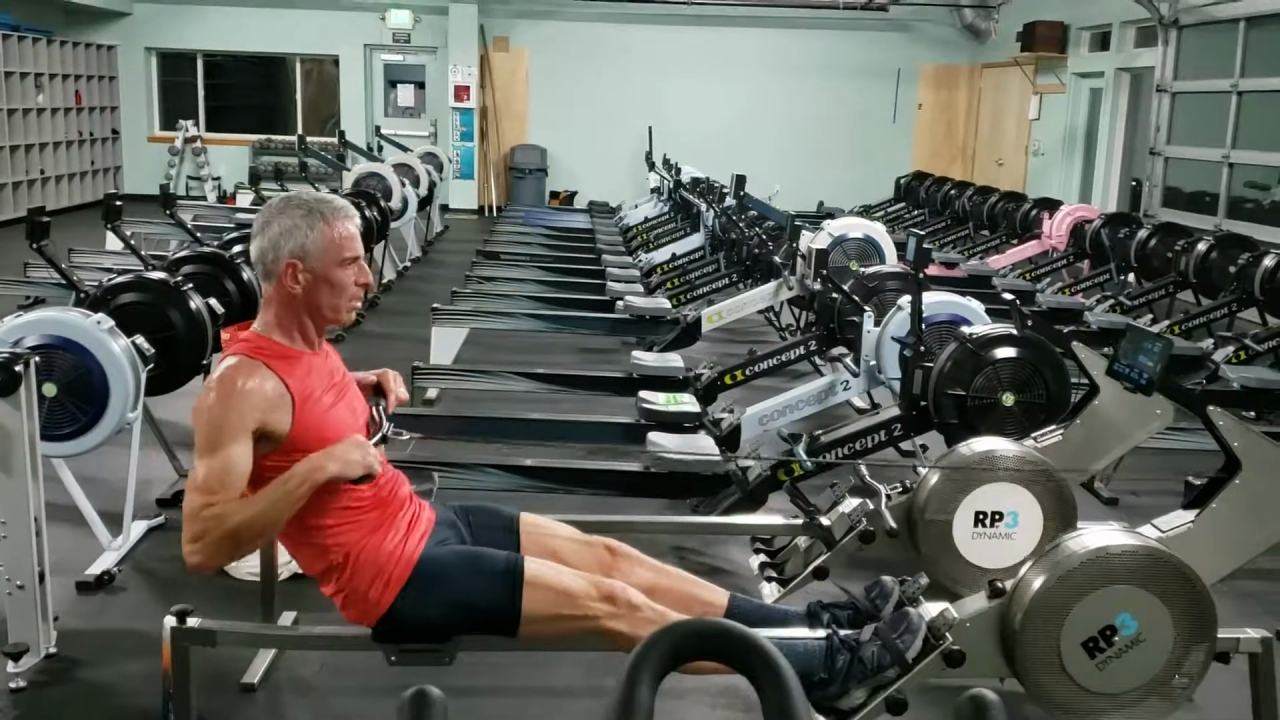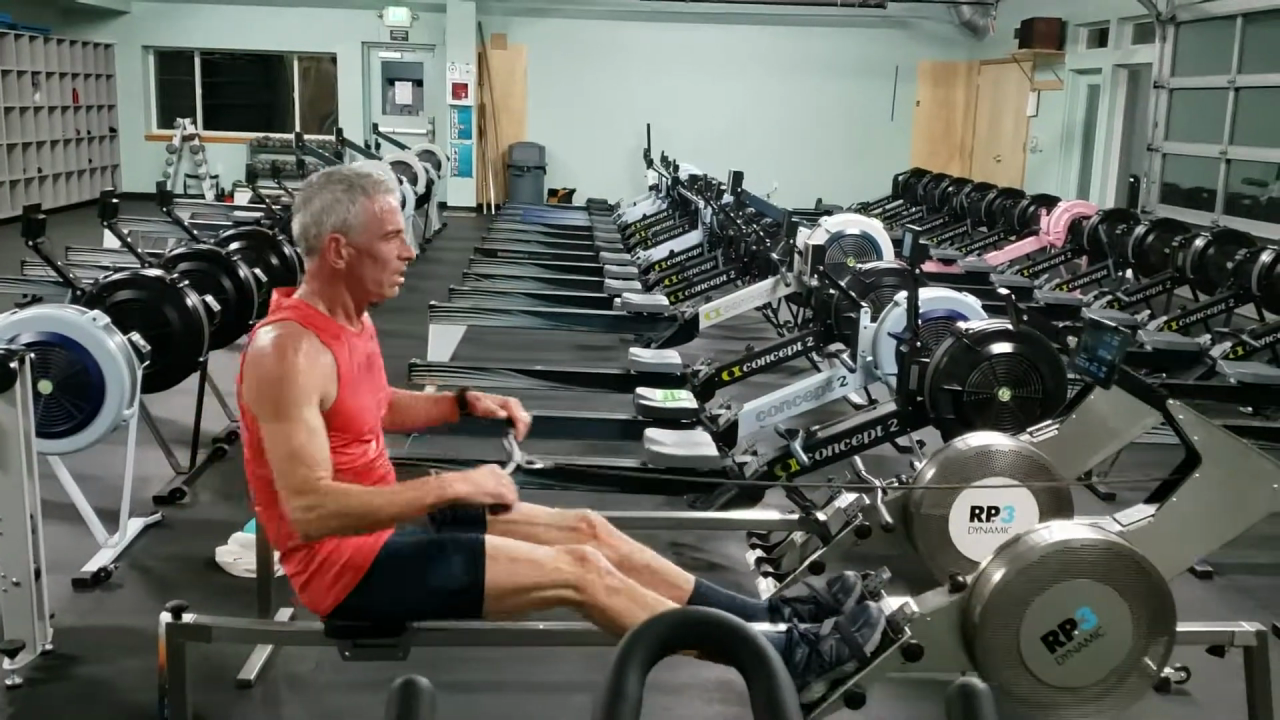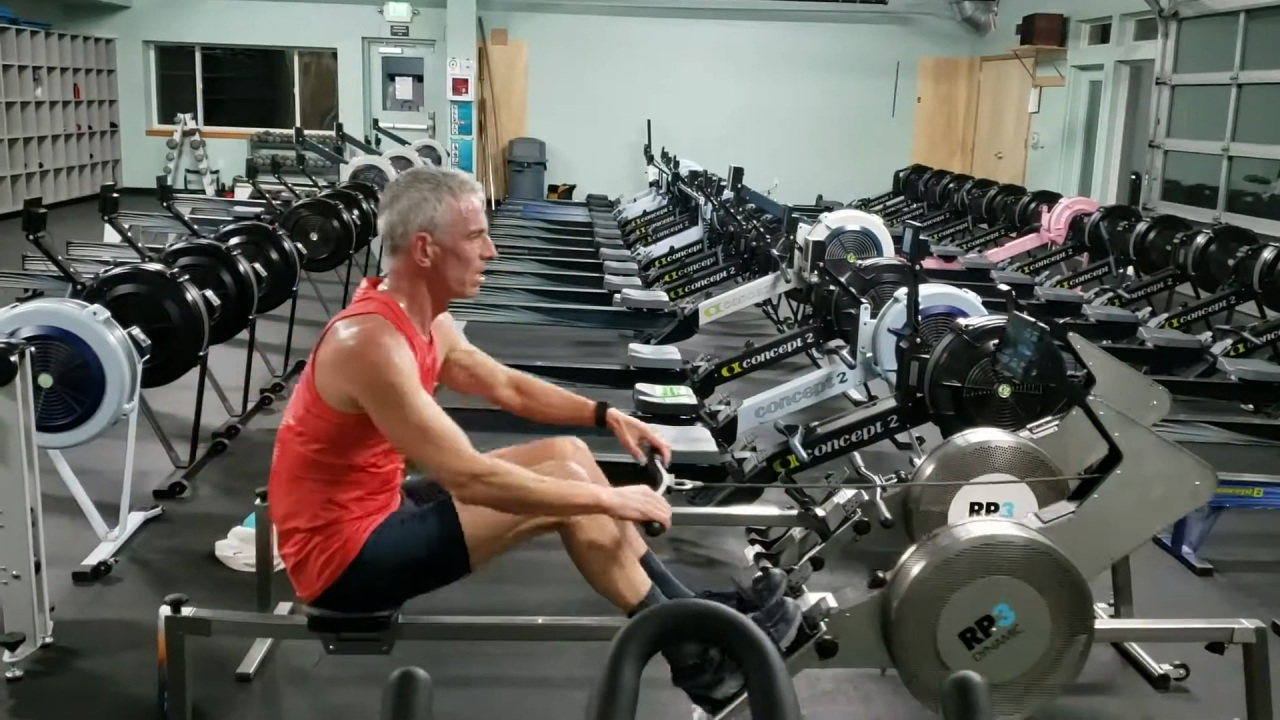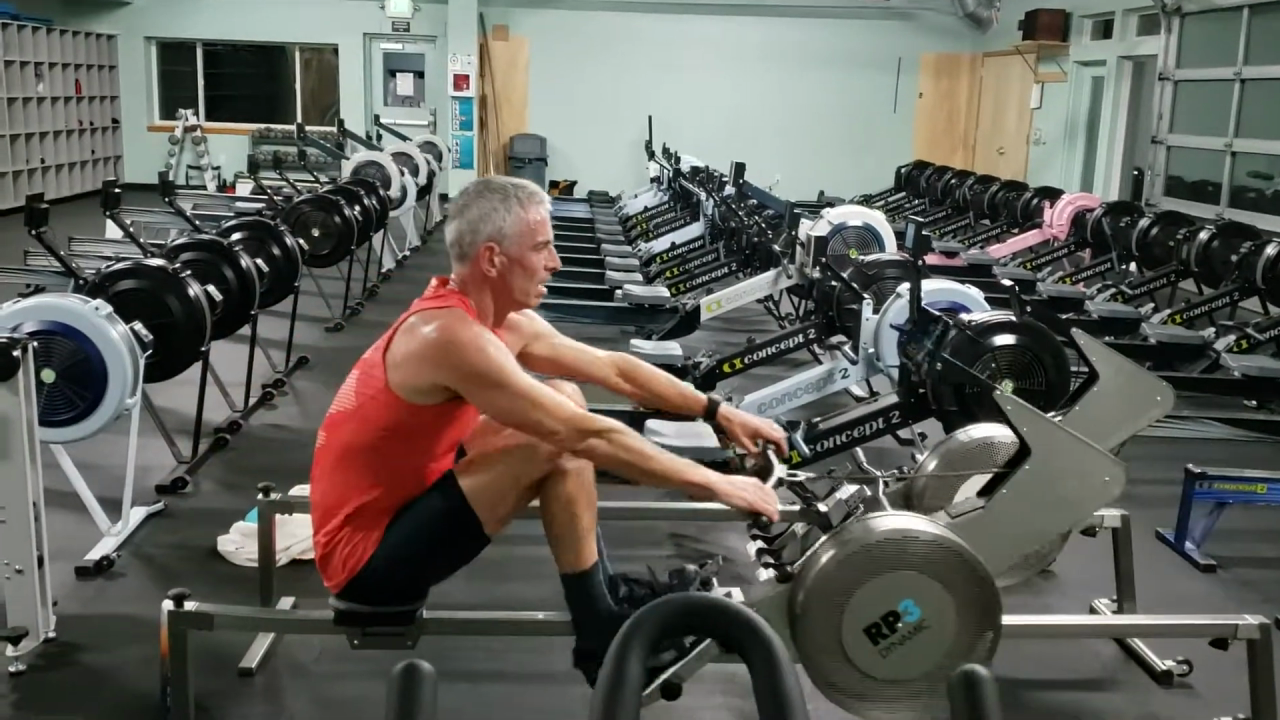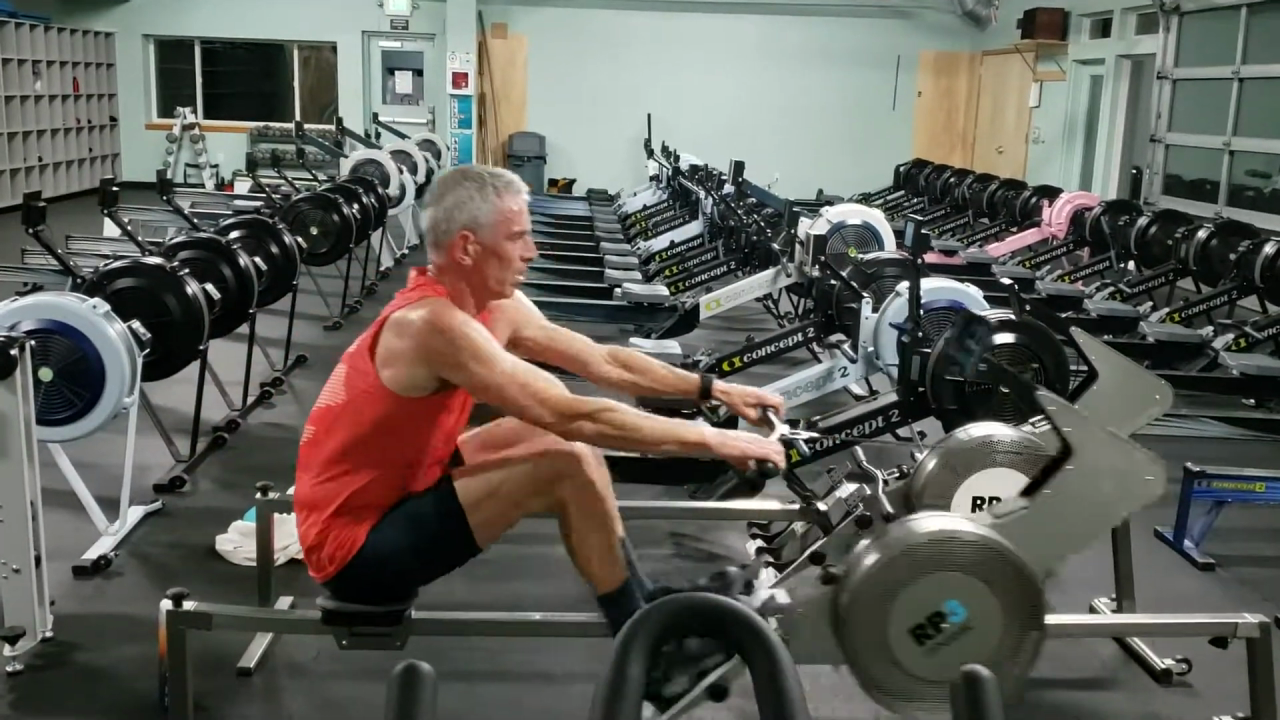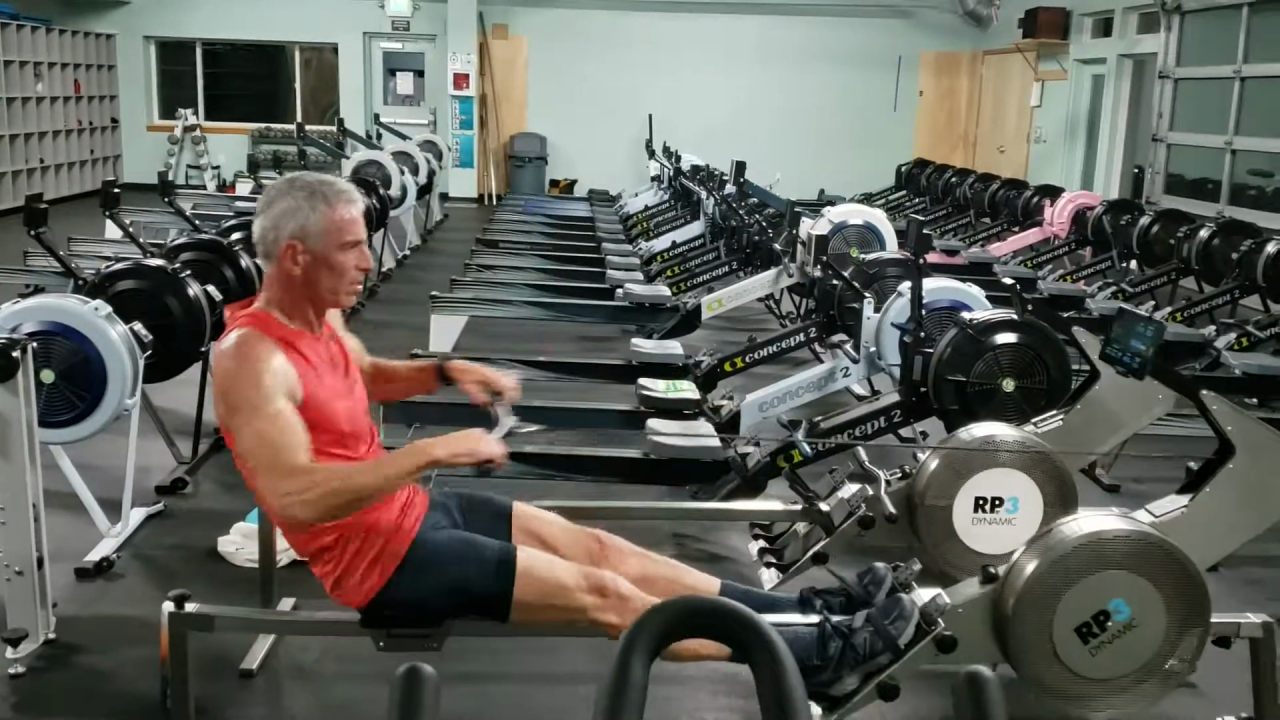
dt=0.5s
person 1, frame 1
left shoulder: (301, 342)
right shoulder: (241, 385)
right elbow: (202, 546)
left wrist: (360, 388)
right wrist: (318, 467)
left hip: (419, 525)
right hip: (391, 575)
left knee: (609, 557)
right knee: (609, 604)
left ankle: (812, 623)
person 1, frame 2
left shoulder: (347, 318)
right shoulder: (286, 351)
right elbow: (311, 512)
left wrist: (465, 403)
right wrist: (452, 485)
left hip: (390, 527)
right hip: (352, 567)
left knee: (584, 530)
right knee: (579, 571)
left ankle: (773, 617)
right ankle: (785, 659)
person 1, frame 3
left shoulder: (421, 317)
right shoulder: (371, 342)
left elbow: (506, 385)
right elbow: (471, 478)
left wrist: (606, 415)
right wrist: (611, 500)
left hip: (373, 519)
right hip: (340, 562)
left knee: (566, 456)
right knee: (562, 477)
right ankle: (692, 656)
person 1, frame 4
left shoulder: (499, 317)
right shoulder: (451, 336)
left elbow: (614, 370)
right elbow: (586, 437)
left wrist: (721, 413)
right wrist: (718, 484)
left hip: (400, 504)
right hip: (368, 555)
left knee: (562, 402)
right knee: (567, 436)
left ankle: (594, 597)
right ankle: (604, 640)
person 1, frame 5
left shoulder: (490, 300)
right shoulder: (438, 323)
left elbow: (601, 361)
right elbow: (576, 414)
left wrist: (716, 390)
right wrist: (717, 442)
left hip: (392, 494)
right hip: (356, 546)
left knee: (558, 435)
right knee: (569, 461)
left ankle: (642, 608)
person 1, frame 6
left shoulder: (316, 314)
right shoulder: (249, 358)
right elbow: (299, 497)
left wrist: (447, 372)
right wrist: (433, 452)
left hip: (406, 513)
right hip: (379, 556)
left knee: (597, 550)
right knee: (599, 596)
left ankle: (805, 613)
right ankle: (816, 657)
